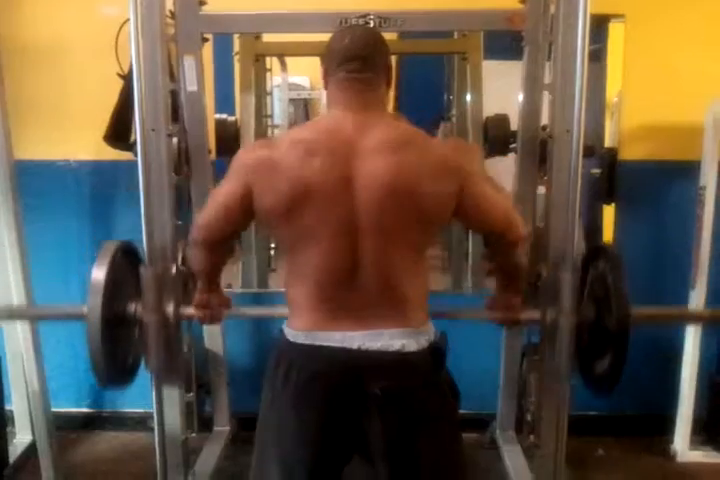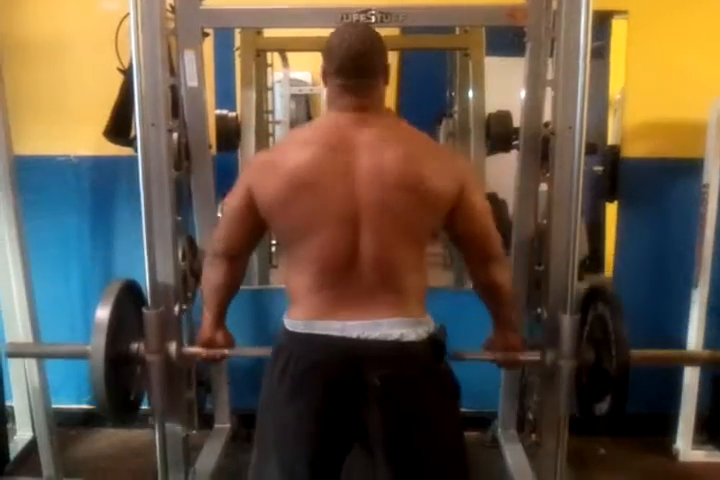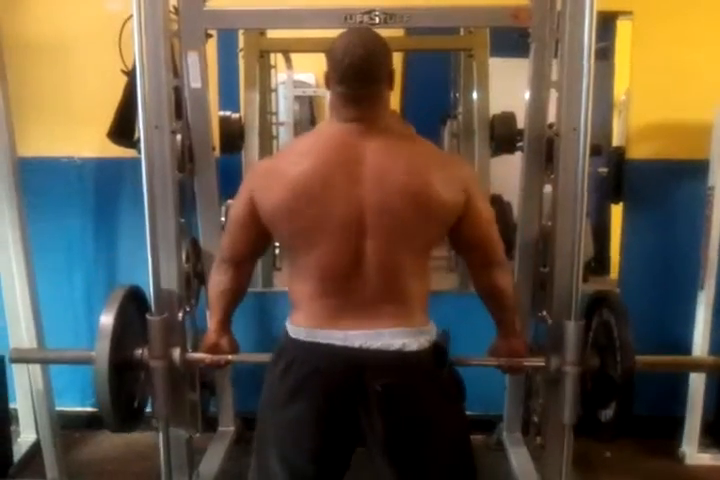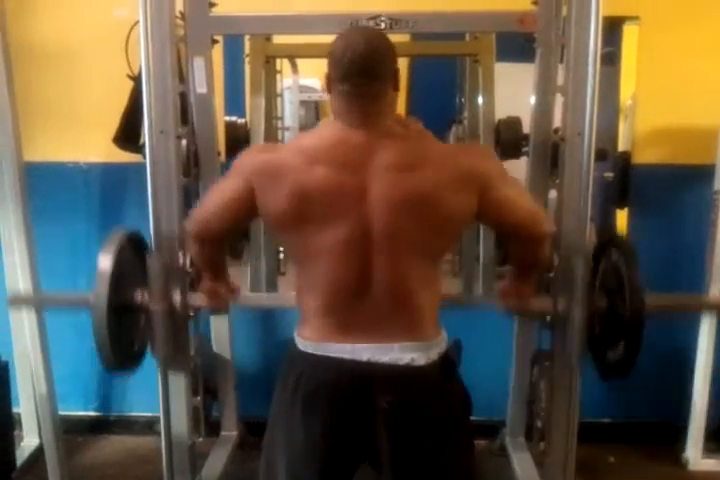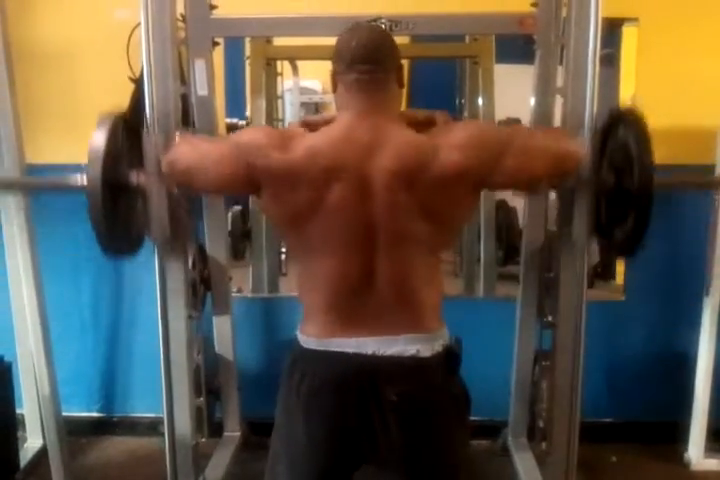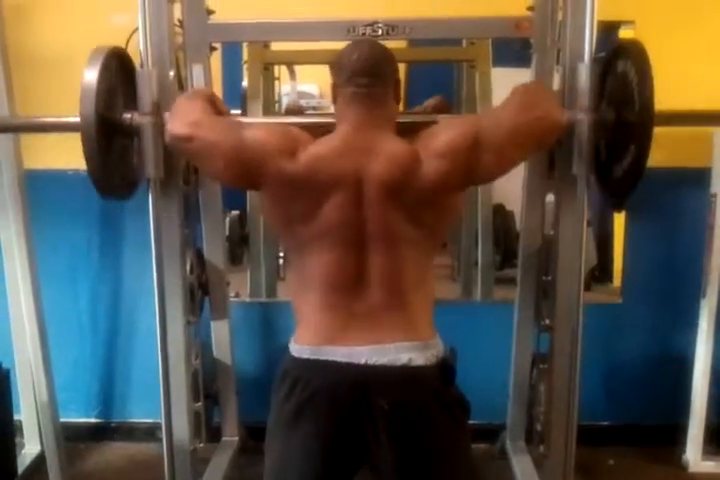
dt=0.3s
person 1, frame 1
left shoulder: (266, 159)
right shoulder: (442, 159)
left elbow: (206, 238)
right elbow: (511, 237)
left wrist: (207, 290)
right wrist: (509, 291)
left hip: (308, 360)
right hip: (404, 361)
person 1, frame 2
left shoulder: (270, 162)
right shoulder: (439, 161)
left elbow: (224, 254)
right elbow: (489, 259)
left wrist: (212, 322)
right wrist: (506, 329)
left hip: (308, 351)
right hip: (404, 352)
person 1, frame 3
left shoulder: (273, 171)
right shoulder: (445, 171)
left elbow: (231, 261)
right elbow: (491, 265)
left wrist: (218, 329)
right wrist: (509, 334)
left hip: (310, 360)
right hip: (406, 359)
person 1, frame 4
left shoulder: (271, 167)
right shoulder: (458, 168)
left elbow: (201, 230)
right elbow: (536, 231)
left wrist: (214, 278)
right wrist: (522, 280)
left hip: (319, 369)
right hip: (415, 371)
person 1, frame 5
left shoulder: (278, 155)
right shoulder: (453, 155)
left elbow: (178, 160)
right elbow: (566, 153)
right wrist: (494, 160)
left hip: (323, 365)
right hip: (418, 366)
person 1, frame 6
left shoulder: (284, 162)
right shoulder: (437, 162)
left elbow: (183, 128)
right elbow: (545, 114)
left wrist: (204, 102)
left hip: (315, 374)
right hip: (412, 374)
